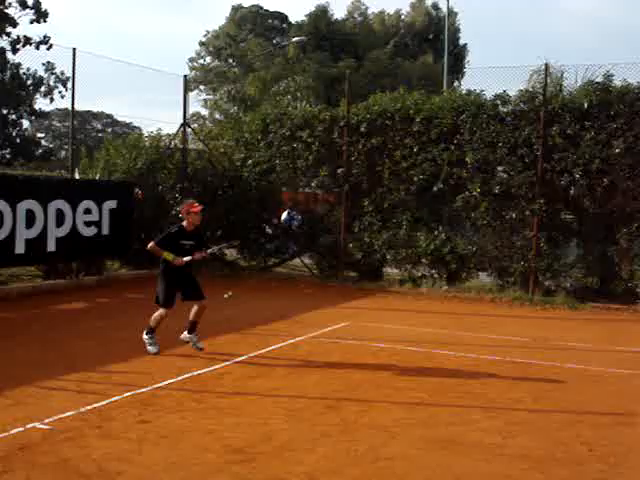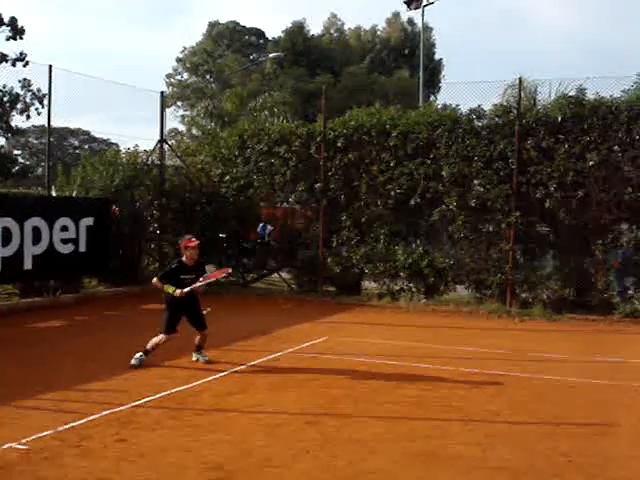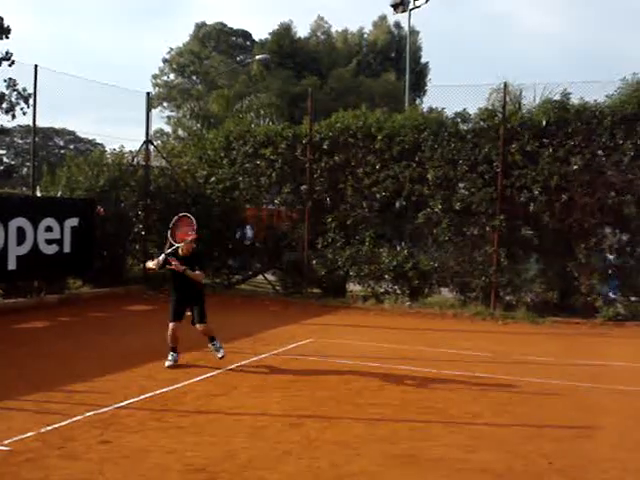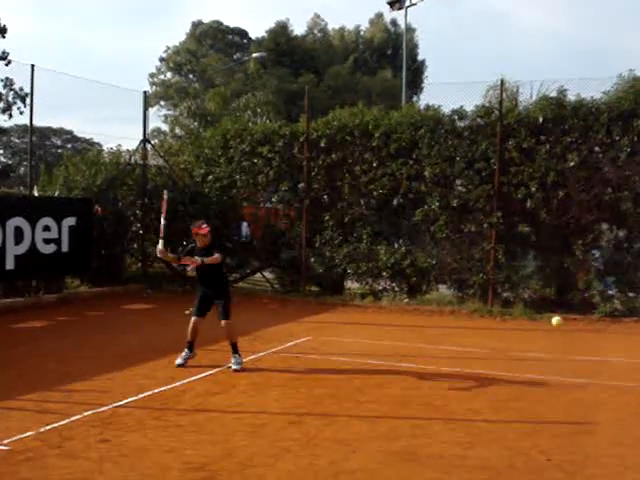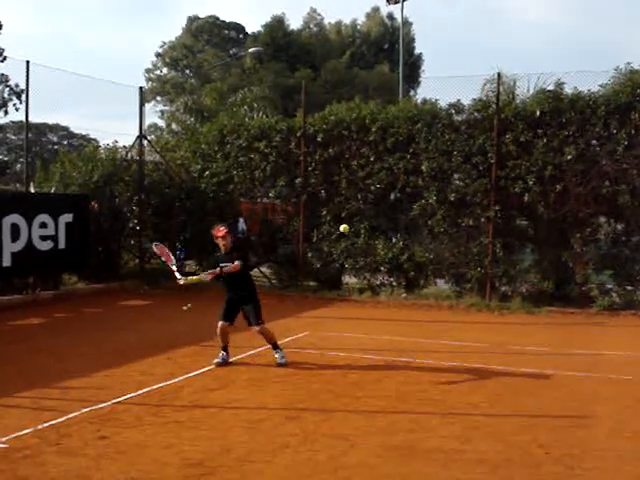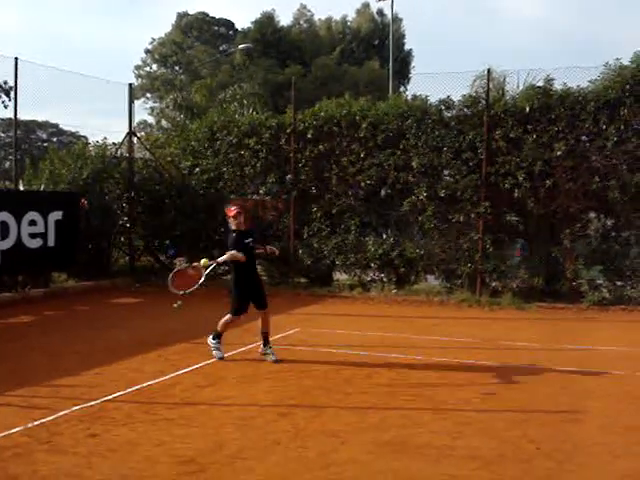
dt=0.3s
person 1, frame 1
left shoulder: (198, 233)
right shoulder: (174, 232)
left elbow: (200, 253)
right elbow: (151, 247)
left wrist: (200, 254)
right wrist: (172, 258)
left hip: (186, 273)
right hip: (169, 275)
left knee: (201, 304)
right knee: (165, 310)
left ankle: (189, 334)
right ankle: (149, 335)
person 1, frame 2
left shoulder: (200, 266)
right shoulder: (175, 267)
right elbow: (155, 281)
right wrist: (173, 290)
left hip: (191, 302)
right hip: (175, 303)
left knee: (203, 332)
right knee: (165, 336)
left ankle: (198, 352)
right ankle: (143, 354)
person 1, frame 3
left shoulder: (196, 256)
right shoulder: (170, 256)
left elbow: (200, 278)
right elbow: (149, 264)
left wrist: (183, 268)
right wrist: (155, 263)
left hip: (195, 295)
right hip: (178, 296)
left knee: (202, 327)
right knee: (173, 327)
left ankle: (213, 341)
right ankle: (173, 354)
person 1, frame 4
left shoulder: (214, 247)
right shoulder: (193, 249)
left elbow: (218, 259)
right elbow: (176, 260)
left wrist: (200, 261)
right wrist: (163, 254)
left hip: (220, 290)
right hip: (204, 290)
left knee: (225, 323)
right knee: (194, 321)
left ankle: (236, 355)
right ankle: (189, 351)
person 1, frame 5
left shoulder: (240, 250)
right shoulder: (219, 258)
left elbow: (236, 266)
right elbow: (213, 276)
left wrist: (217, 271)
left hip: (248, 296)
right hip: (232, 296)
left knee: (259, 327)
right knee: (222, 326)
left ankle: (277, 350)
right ankle: (224, 353)
person 1, frame 6
left shoulder: (246, 231)
right shoulder: (234, 237)
right elbow: (238, 256)
left wrist: (265, 249)
left hip: (253, 277)
right hip: (240, 282)
left knee: (264, 312)
right knee: (235, 316)
left ankle: (266, 346)
right ankle: (215, 339)
